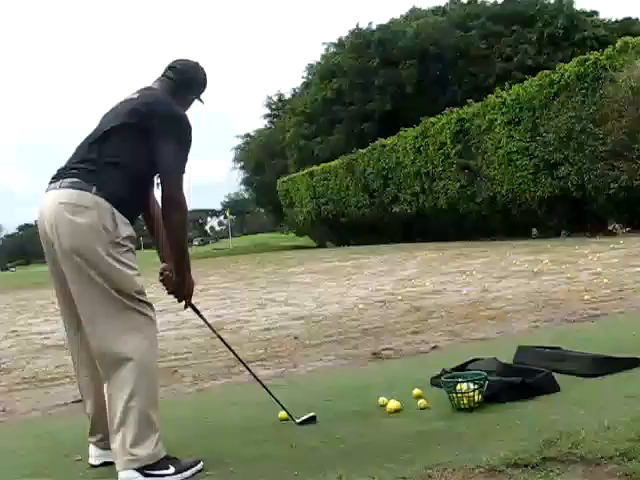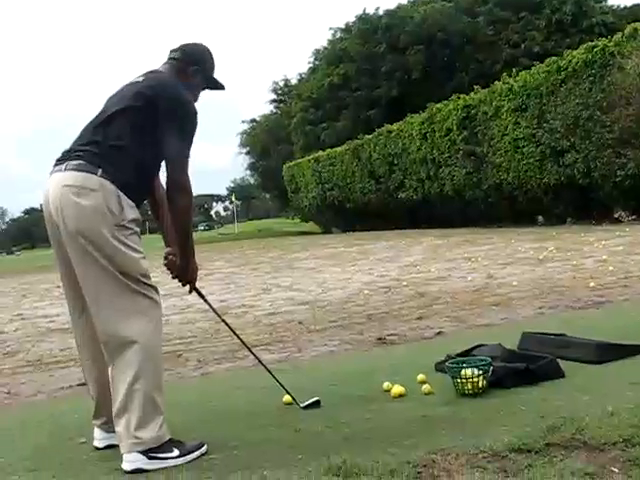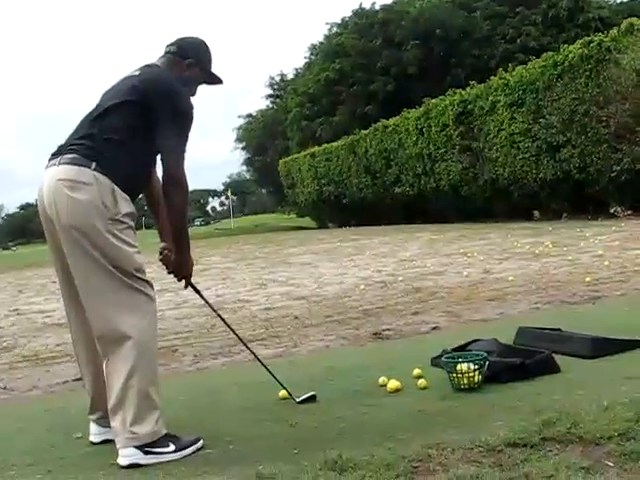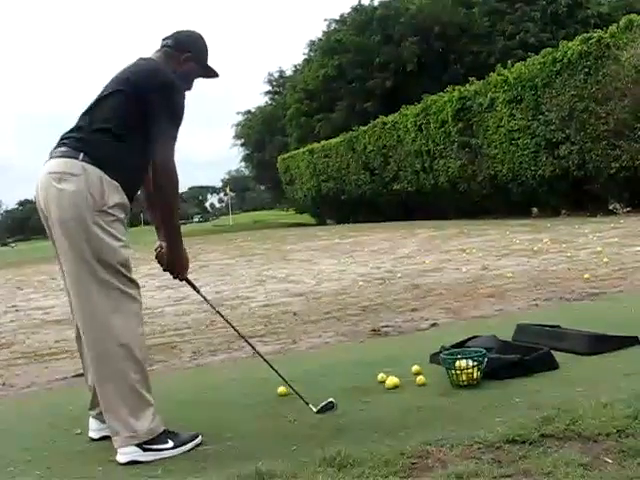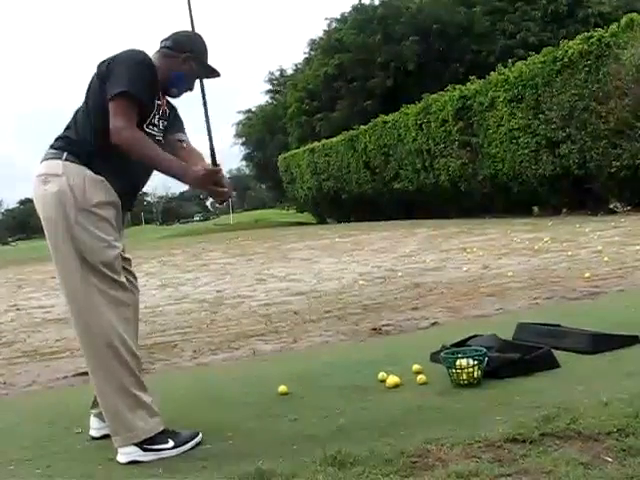
dt=0.4s
person 1, frame 1
left shoulder: (131, 107)
right shoulder: (171, 117)
left elbow: (145, 194)
right elbow: (173, 201)
left wrist: (166, 261)
right wrist: (183, 270)
left hip: (56, 207)
right hip: (87, 212)
left knee: (90, 334)
right knee: (132, 331)
left ankle: (106, 439)
person 1, frame 2
left shoulder: (139, 90)
right shoulder: (176, 100)
left elbow: (151, 178)
right elbow: (178, 186)
left wrist: (170, 245)
right wrist: (187, 255)
left hip: (61, 189)
right hip: (92, 195)
left knee: (95, 317)
right knee: (136, 313)
left ankle: (111, 421)
right ankle: (143, 442)
person 1, frame 3
left shoulder: (137, 84)
right shoulder: (171, 93)
left elbow: (148, 172)
right elbow: (174, 180)
left wrist: (166, 240)
right wrist: (182, 249)
left hip: (57, 184)
right hip: (87, 189)
left knee: (91, 312)
right knee: (130, 309)
left ankle: (107, 417)
right ankle: (139, 436)
person 1, frame 4
left shoulder: (139, 79)
right shoulder: (162, 83)
left elbow: (148, 169)
right elbow: (162, 169)
left wrist: (164, 238)
right wrist: (175, 244)
left hip: (63, 181)
right hip: (82, 184)
left knee: (94, 308)
right knee: (114, 306)
left ankle: (107, 413)
right ankle: (138, 434)
person 1, frame 5
left shoulder: (164, 107)
right shoulder: (133, 63)
left elbow: (185, 151)
right elbow: (121, 133)
left wrist: (210, 177)
right wrist: (191, 176)
left hip: (99, 196)
right hip: (73, 183)
left knee: (117, 301)
right knee: (105, 308)
left ankle: (108, 411)
right ankle: (137, 434)
